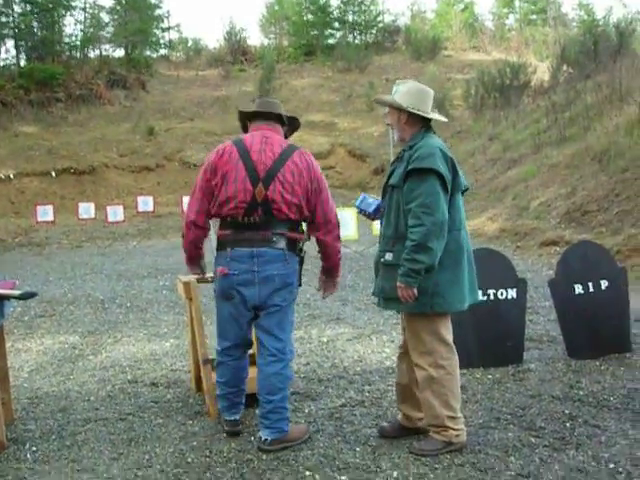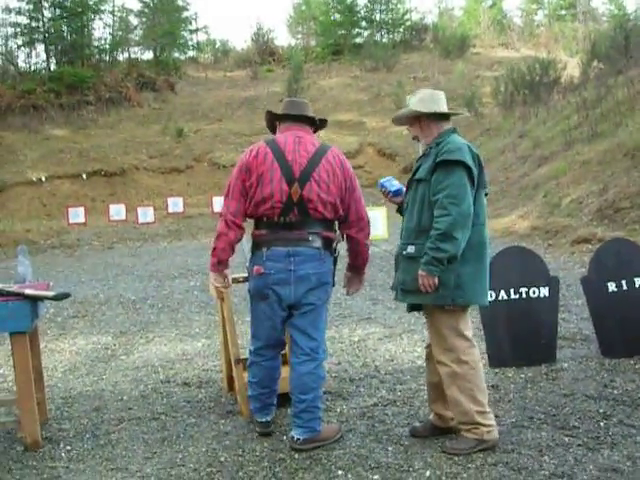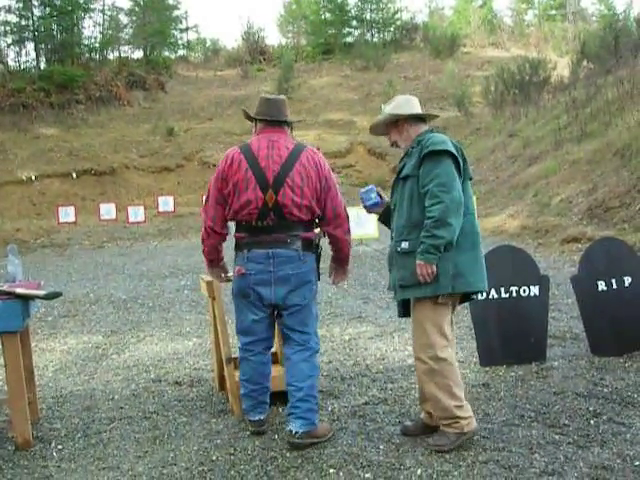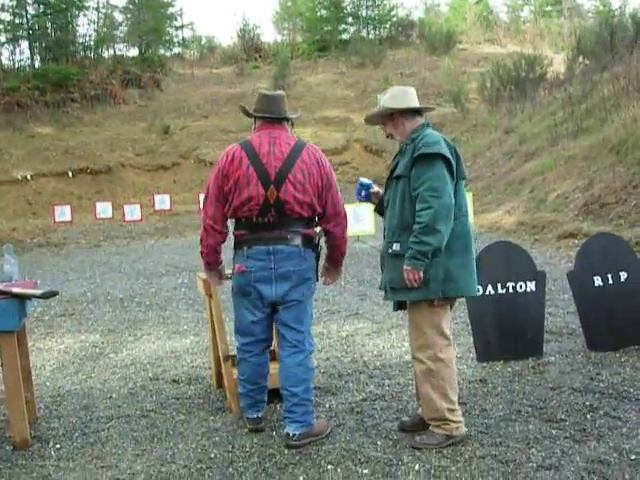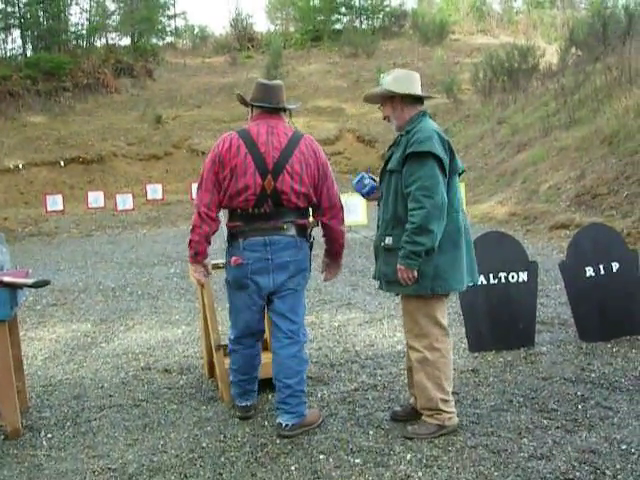
dt=0.4s
person 1, frame 1
left shoulder: (425, 155)
right shoulder: (421, 151)
left elbow: (429, 223)
left wrist: (409, 274)
right wrist: (384, 213)
left hip: (426, 278)
right hip: (419, 275)
left knee: (432, 355)
right knee: (411, 351)
left ankle: (448, 430)
right ankle: (413, 417)
person 1, frame 2
left shoulder: (452, 152)
right shoulder: (441, 153)
left elbow: (454, 216)
left wrist: (432, 263)
right wrist: (404, 204)
left hip: (446, 273)
right hip: (439, 272)
left knee: (455, 351)
right knee: (439, 349)
left ankle: (479, 427)
right ankle: (445, 416)
person 1, frame 3
left shoulder: (435, 148)
right shoulder: (419, 156)
left elbow: (446, 205)
left wrist: (429, 254)
right wrist: (386, 211)
left hip: (436, 268)
right hip: (421, 268)
left knee: (432, 347)
right knee: (427, 346)
left ankle: (458, 420)
right ankle: (435, 415)
person 1, frame 4
left shoulder: (429, 147)
right shoulder: (415, 150)
left elbow: (437, 209)
left wrist: (417, 258)
right wrist: (383, 202)
left hip: (428, 269)
right hip: (420, 267)
left knee: (431, 347)
right knee: (423, 344)
left ankle: (447, 423)
right ankle: (431, 412)
person 1, frame 5
left shoulder: (423, 140)
right shoulder: (415, 137)
left elbow: (428, 207)
left wrist: (410, 257)
right wrist: (383, 196)
left hip: (424, 262)
right hip: (416, 258)
left knee: (427, 338)
right knee: (416, 335)
left ankle: (439, 413)
right ankle: (422, 401)
person 2, frame 1
left shoulder: (223, 154)
right shoulder: (302, 160)
left elbow: (195, 216)
right elbow: (326, 222)
left wrist: (193, 258)
right wrist: (331, 269)
left hip: (233, 261)
right hip: (279, 263)
left knee: (231, 345)
right knee: (275, 349)
left ankle: (230, 416)
right ankle: (273, 430)
person 2, frame 2
left shoulder: (255, 155)
right shoulder: (335, 159)
left elbow: (231, 216)
right elbow: (357, 221)
left wrist: (218, 264)
right wrist: (357, 267)
left hip: (268, 261)
right hip: (315, 261)
left knee: (264, 345)
right knee: (308, 349)
left ankle: (263, 417)
right ankle: (306, 430)
person 2, frame 3
left shoulder: (233, 159)
right shoulder: (311, 158)
left elbow: (213, 219)
right elbow: (336, 218)
left wrist: (213, 260)
right wrist: (341, 260)
left hip: (250, 262)
right hip: (296, 261)
left knee: (253, 344)
right knee: (302, 344)
left ankle: (256, 415)
right ankle: (303, 424)
person 2, frame 4
left shoulder: (232, 156)
right shoulder: (312, 156)
left elbow: (212, 218)
right elbow: (334, 217)
left wrist: (211, 262)
right wrist: (335, 261)
left hip: (250, 260)
right hip: (296, 259)
left knee: (251, 343)
right knee: (296, 345)
left ankle: (254, 413)
right ankle: (299, 425)
person 2, frame 5
left shoulder: (227, 145)
right shoulder: (308, 146)
left elbow: (206, 206)
right elbow: (331, 208)
left wrist: (197, 255)
right wrist: (334, 253)
left hip: (245, 250)
right hip: (291, 249)
left knee: (245, 333)
right knee: (289, 335)
left ankle: (244, 400)
right ankle: (291, 415)
